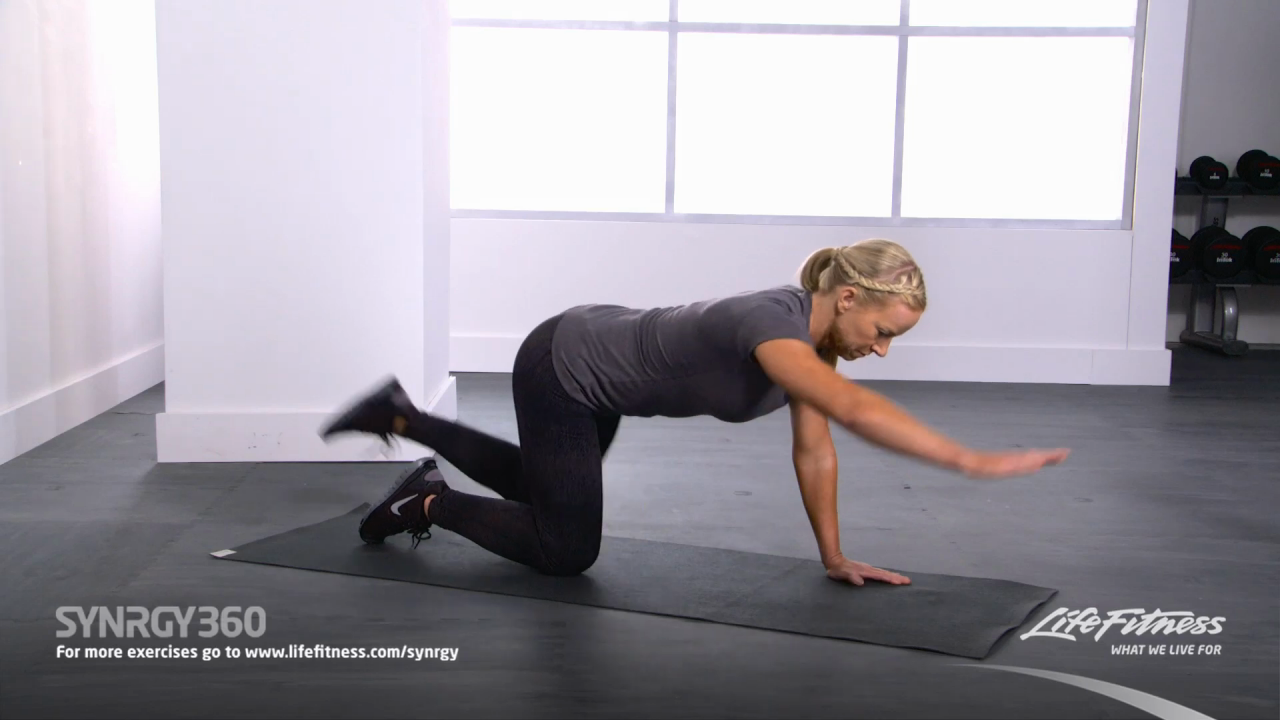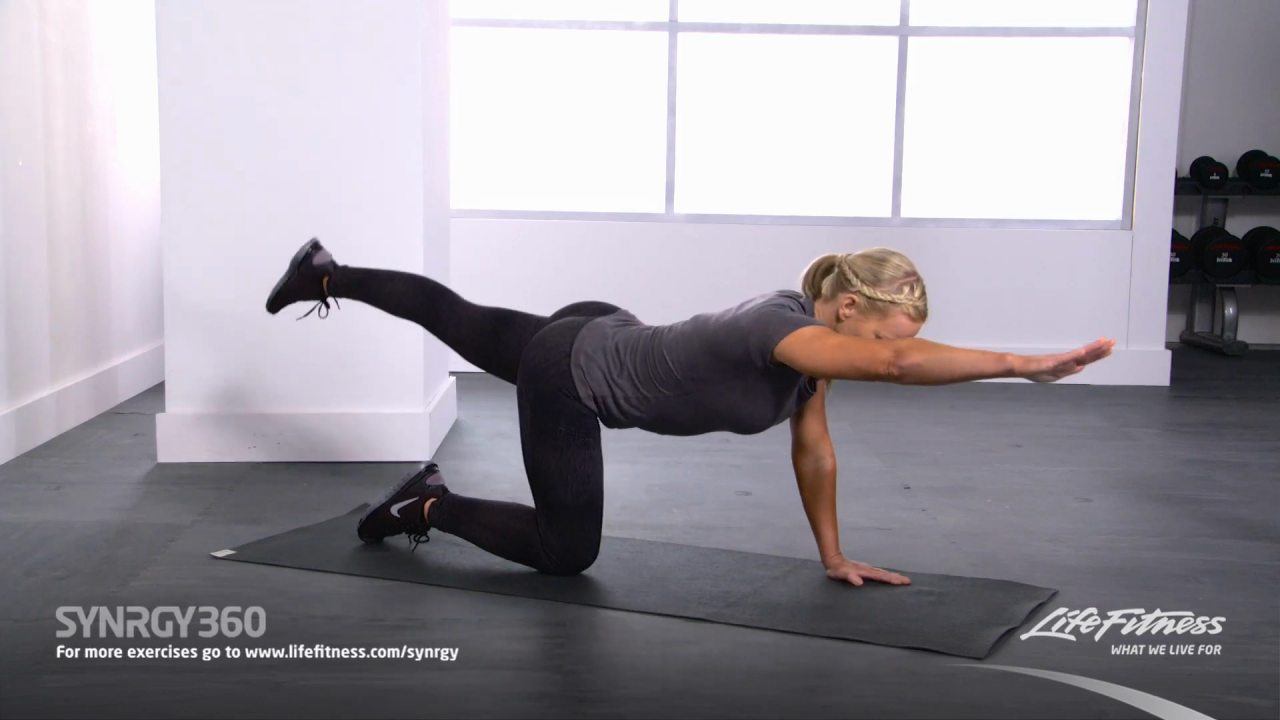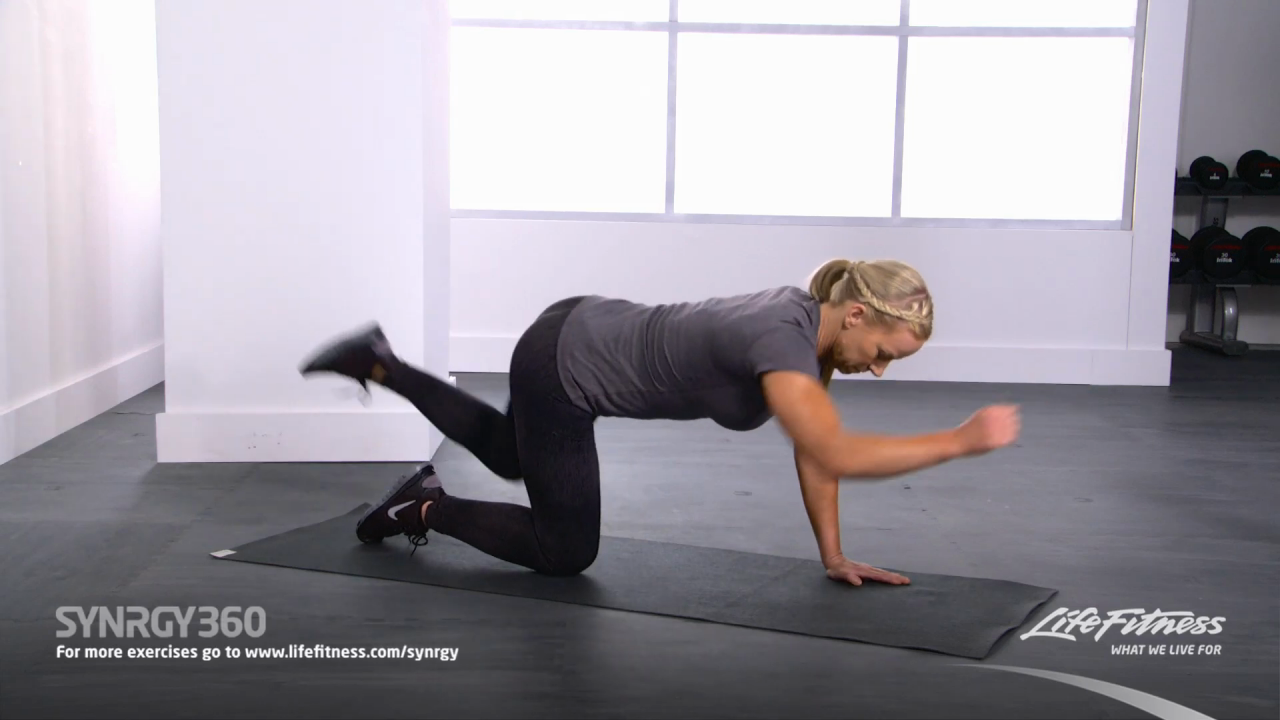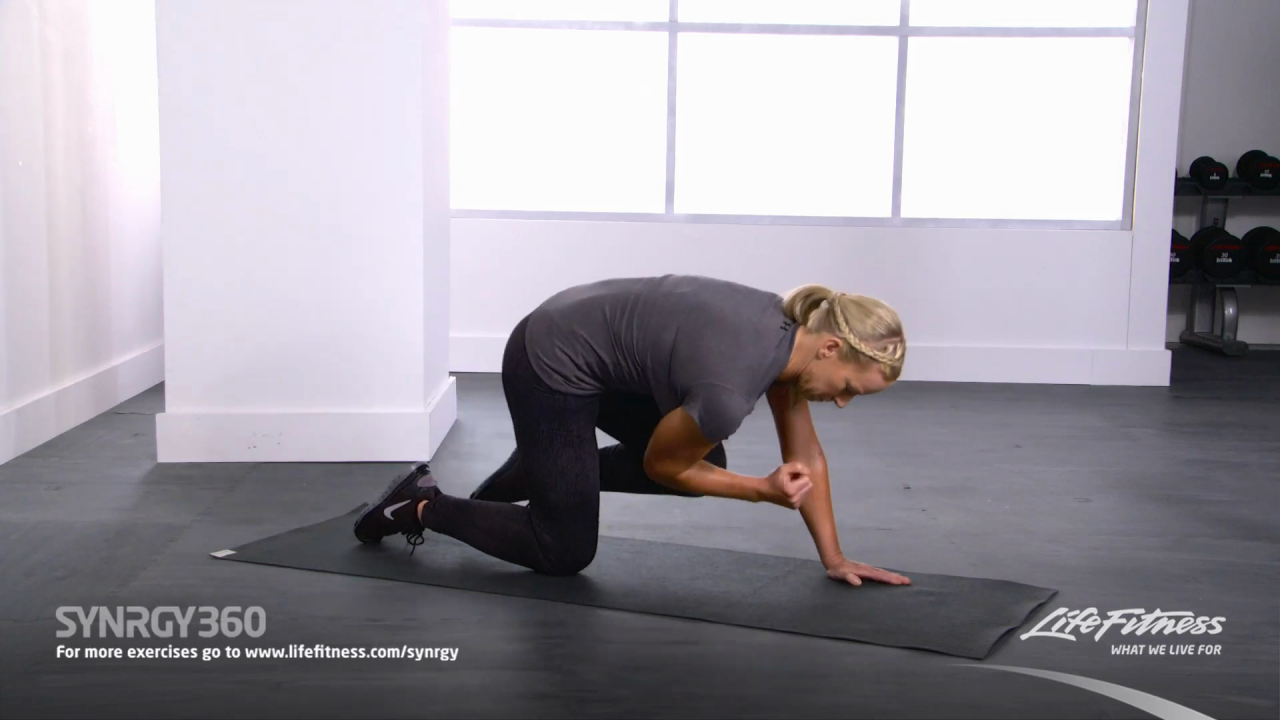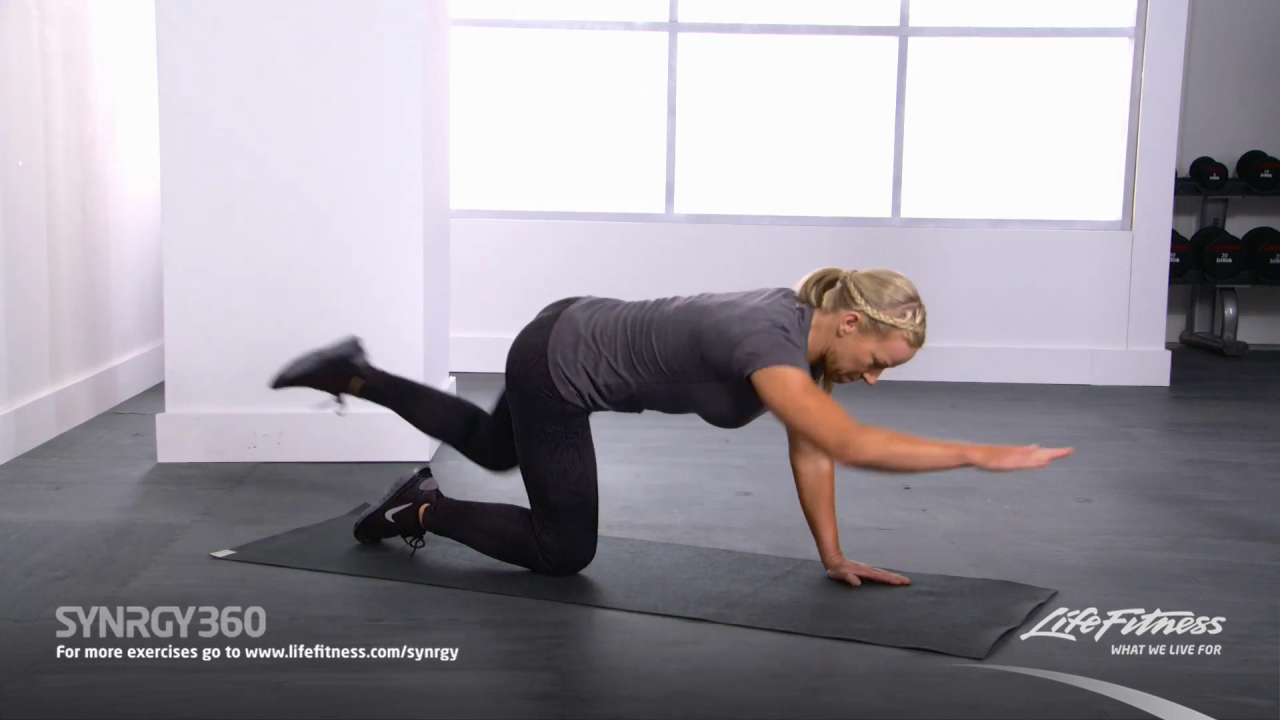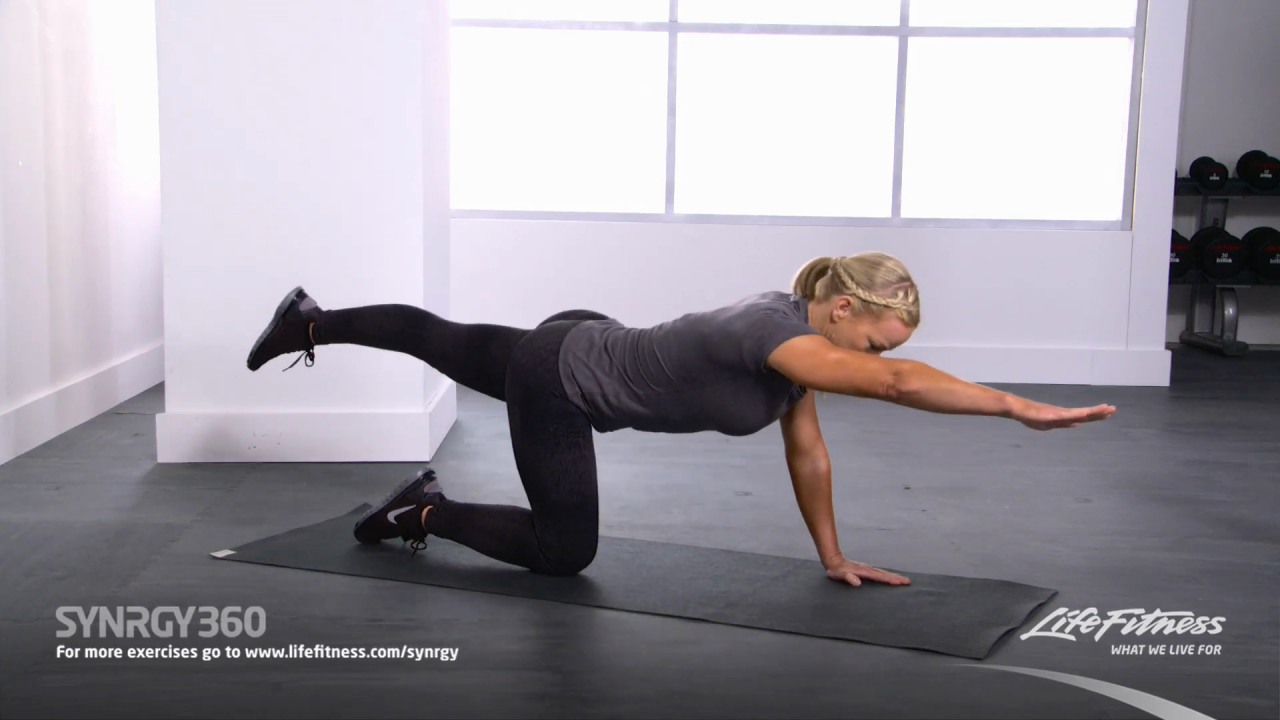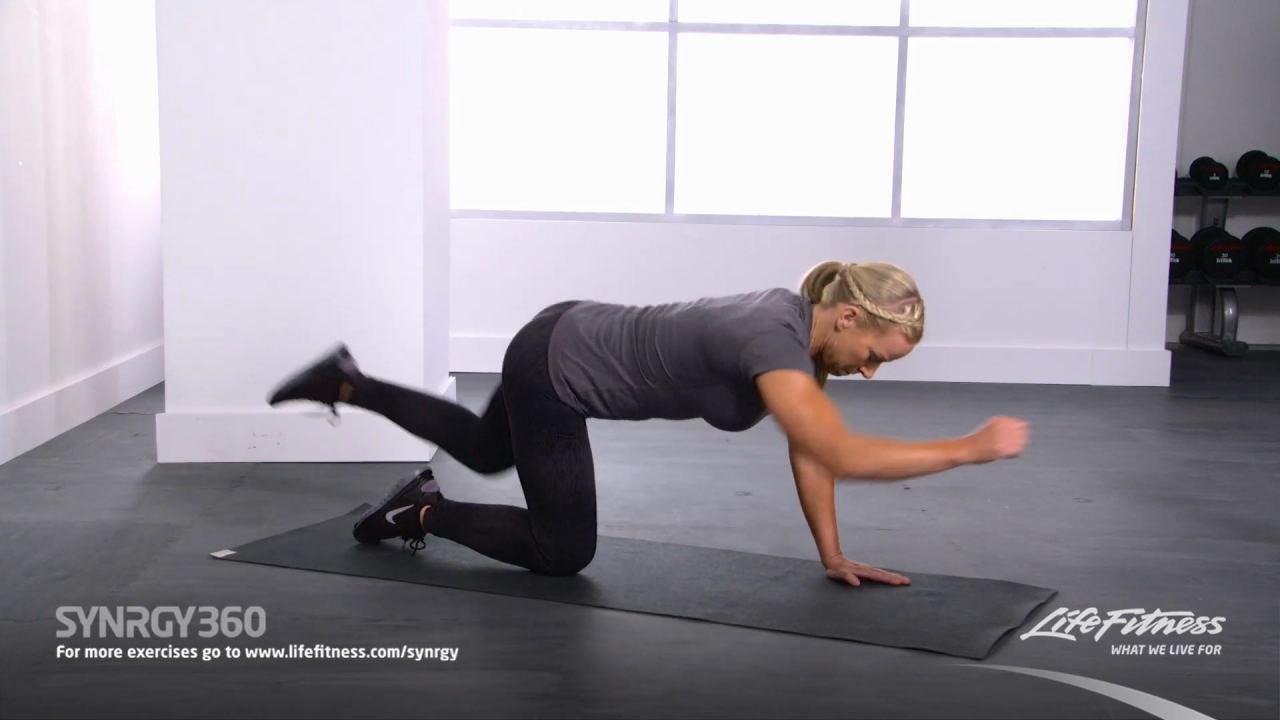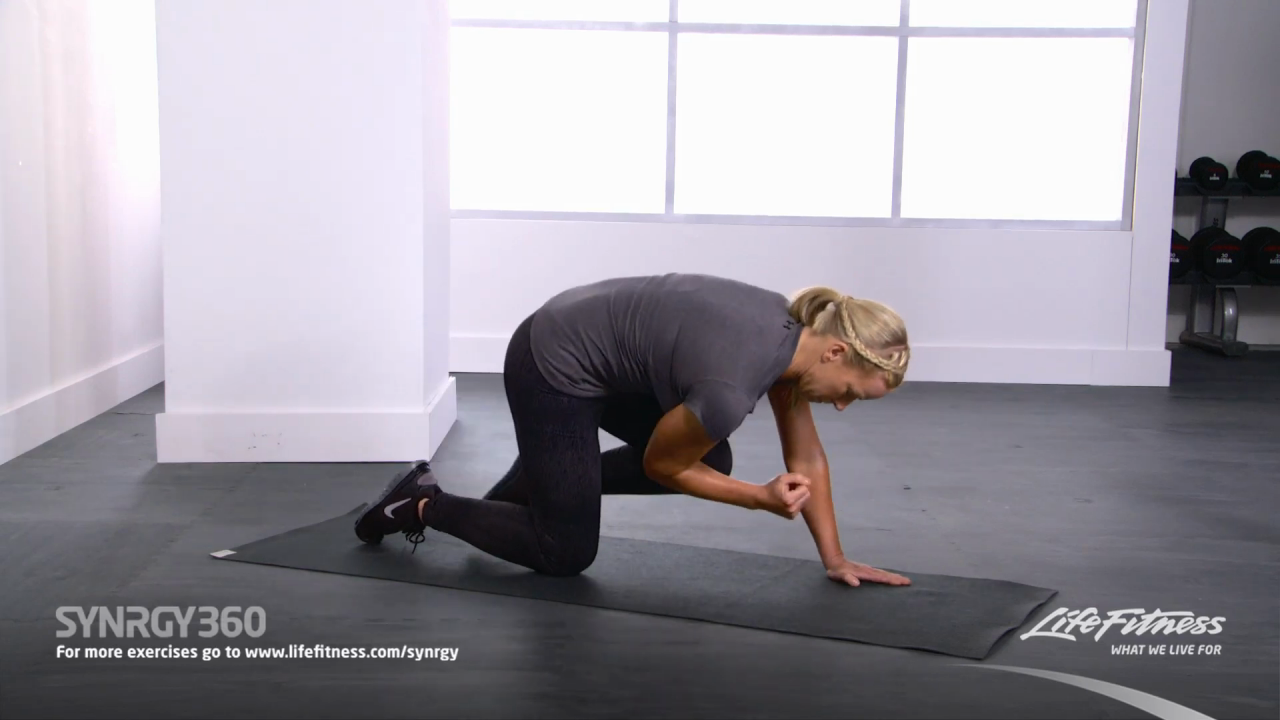
dt=0.5s
person 1, frame 1
left shoulder: (818, 326)
right shoulder: (775, 326)
left elbow: (814, 450)
right elbow: (856, 412)
left wrist: (835, 557)
right wrist: (977, 461)
left hip: (602, 354)
right hip: (558, 371)
left knee: (524, 481)
right knee: (569, 550)
left ankle: (395, 415)
right ankle: (429, 502)
person 1, frame 2
left shoulder: (810, 326)
right shoulder: (786, 331)
left elbow: (814, 452)
right elbow: (900, 366)
left wrist: (834, 556)
right wrist: (1028, 365)
left hip: (600, 339)
right hip: (567, 379)
left knee: (459, 322)
right knee: (567, 552)
left ankle: (324, 275)
right ankle: (431, 504)
person 1, frame 3
left shoulder: (818, 319)
right shoulder: (783, 343)
left elbow: (824, 446)
right elbow: (834, 460)
left wrist: (835, 556)
right wrist: (961, 441)
left hip: (594, 333)
right hip: (559, 370)
left knee: (504, 454)
right knee: (566, 551)
left ankle: (380, 363)
right ankle: (423, 508)
person 1, frame 4
left shoulder: (791, 330)
right shoulder: (730, 387)
left elbow: (804, 452)
right elbow: (662, 468)
left wrist: (834, 557)
right wrist: (767, 492)
left hip: (600, 347)
right hip: (550, 364)
left knee: (707, 461)
right knee: (566, 553)
left ankle: (545, 464)
right ankle: (421, 506)
person 1, frame 5
left shoulder: (810, 324)
right shoulder: (769, 344)
left elbow: (810, 455)
right elbow: (852, 444)
left wrist: (835, 557)
right wrist: (982, 454)
left hip: (588, 335)
right hip: (554, 369)
left knee: (494, 449)
right knee: (564, 550)
left ankle: (355, 372)
right ankle: (422, 507)
person 1, frame 6
left shoulder: (801, 321)
right shoulder: (776, 337)
left elbow: (807, 453)
right elbow: (902, 385)
left wrist: (833, 555)
right wrist: (1024, 408)
left hip: (585, 348)
right hip: (557, 383)
left knee: (441, 340)
right knee: (564, 552)
left ankle: (312, 322)
right ankle: (424, 512)
person 1, frame 7
left shoulder: (810, 319)
right shoulder: (777, 345)
left elbow: (818, 450)
right elbow: (846, 456)
left wrist: (834, 557)
right wrist: (970, 448)
left hip: (579, 341)
right hip: (550, 372)
left knee: (486, 449)
right knee: (564, 550)
left ankle: (345, 380)
right ankle: (420, 511)
person 1, frame 8
left shoulder: (792, 331)
right shoulder: (732, 385)
left elbow: (805, 454)
right elbow: (661, 467)
left wrist: (835, 557)
right wrist: (766, 499)
left hip: (604, 351)
right hip: (552, 364)
left knee: (714, 461)
right knee: (566, 554)
left ankle: (546, 470)
right ankle: (423, 504)
